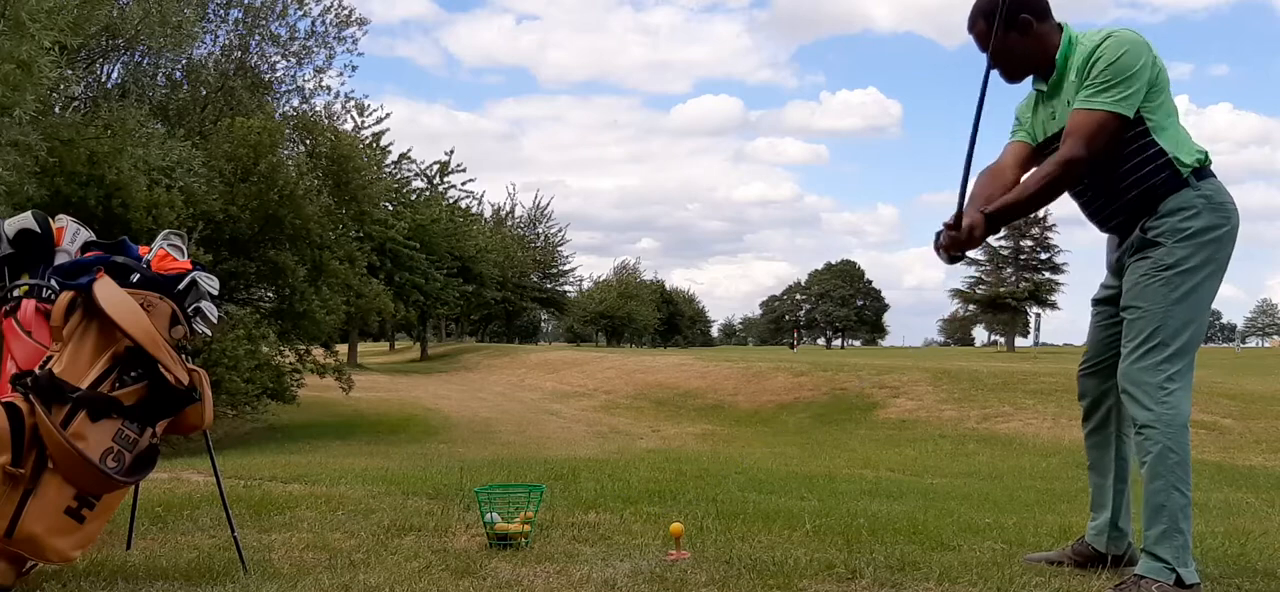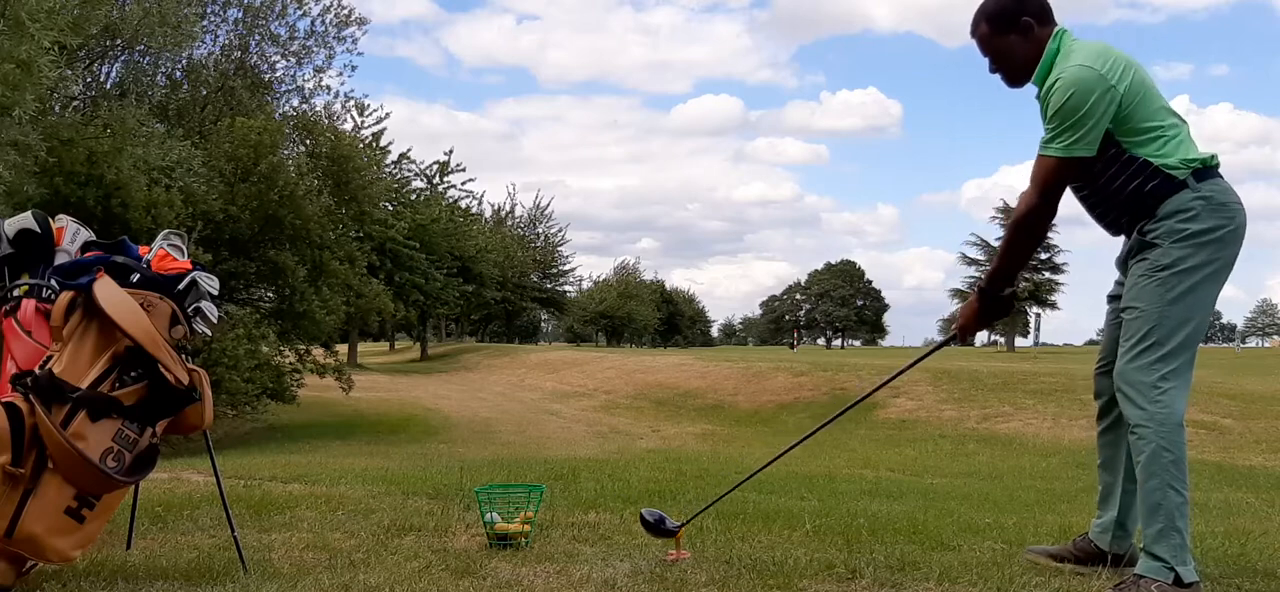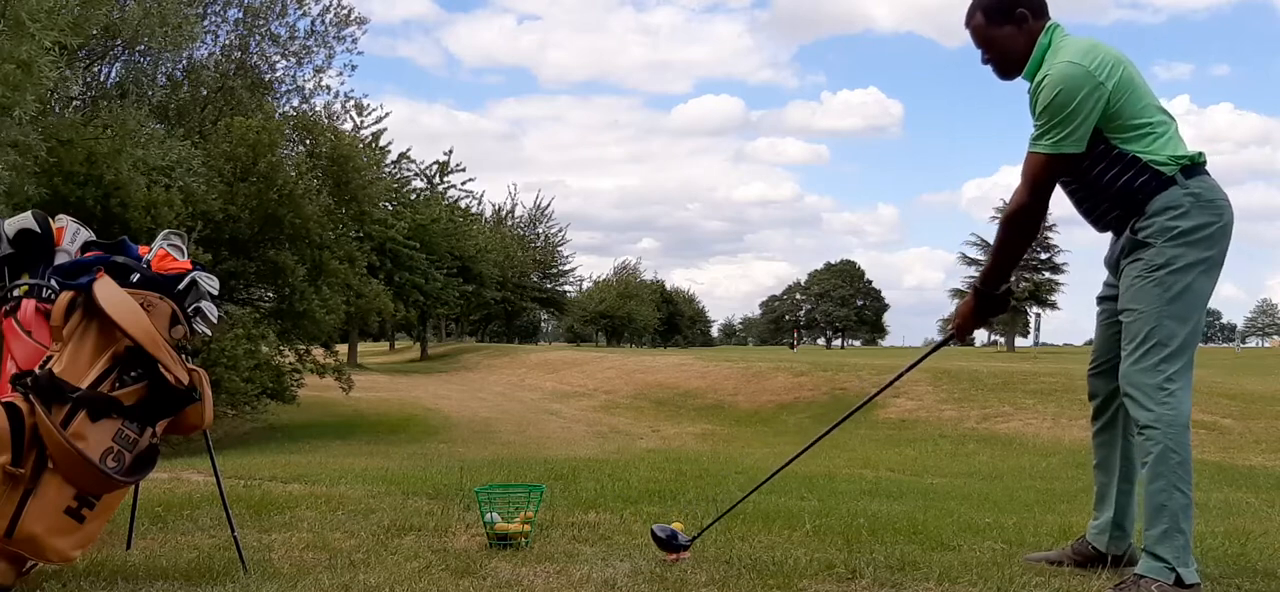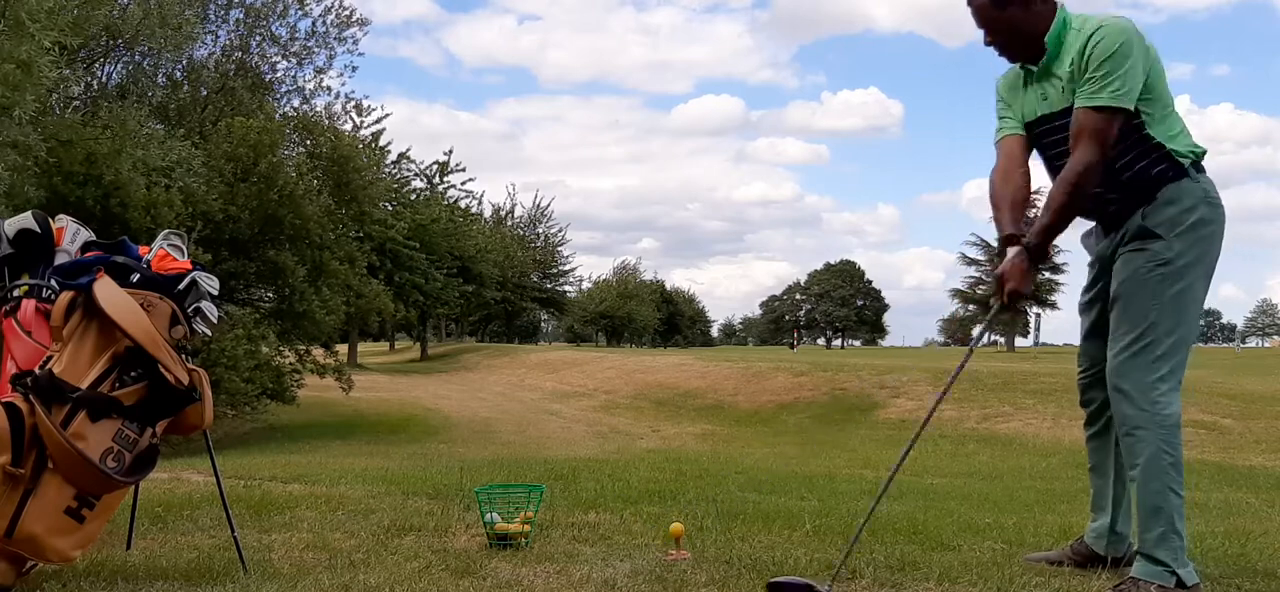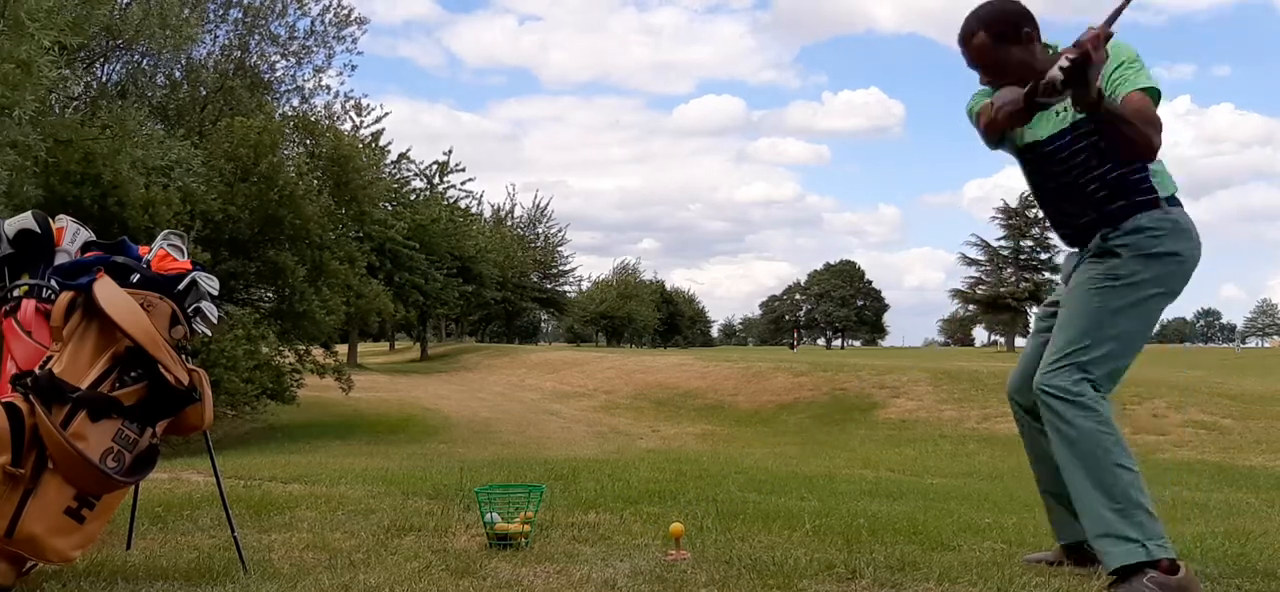
dt=0.7s
person 1, frame 1
left shoulder: (1115, 50)
right shoulder: (1038, 99)
left elbow: (1076, 158)
right elbow: (1003, 171)
left wrist: (989, 219)
right wrist: (967, 219)
left hip: (1184, 219)
right hip: (1133, 234)
left knee: (1149, 382)
right knee: (1099, 380)
right ankle: (1107, 540)
person 1, frame 2
left shoulder: (1080, 76)
right shoulder: (1065, 77)
left elbow: (1040, 206)
right elbow: (1037, 197)
left wrist: (987, 293)
right wrist: (1003, 282)
left hip: (1190, 220)
right hip: (1157, 229)
left knee: (1145, 383)
right knee: (1116, 380)
right ankle: (1112, 537)
person 1, frame 3
left shoulder: (1068, 72)
right shoulder: (1061, 69)
left elbow: (1029, 203)
right elbow: (1032, 198)
left wrist: (983, 291)
right wrist: (999, 282)
left hip: (1176, 218)
right hip: (1144, 228)
left knee: (1150, 383)
right knee: (1109, 381)
right ankle: (1109, 539)
person 1, frame 4
right shoulder: (1013, 81)
left elbow: (1086, 159)
right elbow: (1009, 168)
left wrist: (1033, 251)
right wrist: (1011, 245)
left hip: (1169, 214)
right hip: (1109, 227)
left knee: (1139, 380)
right knee: (1099, 383)
right ankle: (1108, 539)
person 1, frame 5
left shoulder: (1113, 58)
right shoulder: (988, 102)
left elbow: (1142, 143)
right elbow: (999, 120)
left wrist: (1088, 89)
right wrist: (1048, 86)
left hip: (1145, 239)
right hip: (1095, 252)
left knee: (1062, 383)
right knee: (1027, 390)
right ankle: (1085, 538)
